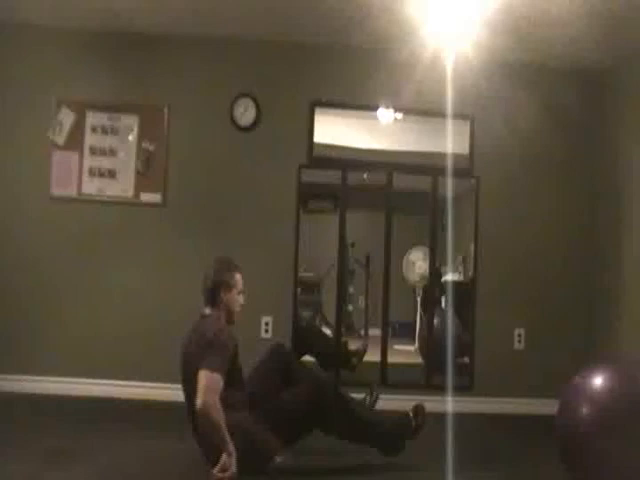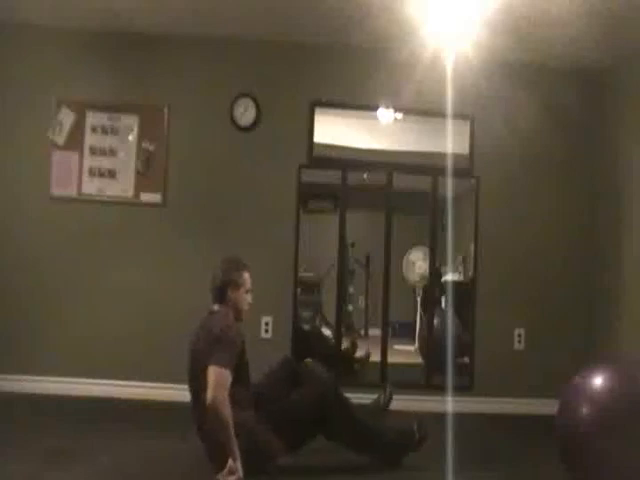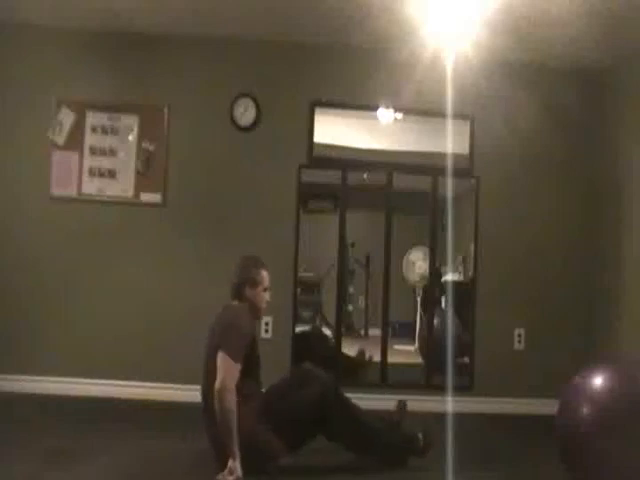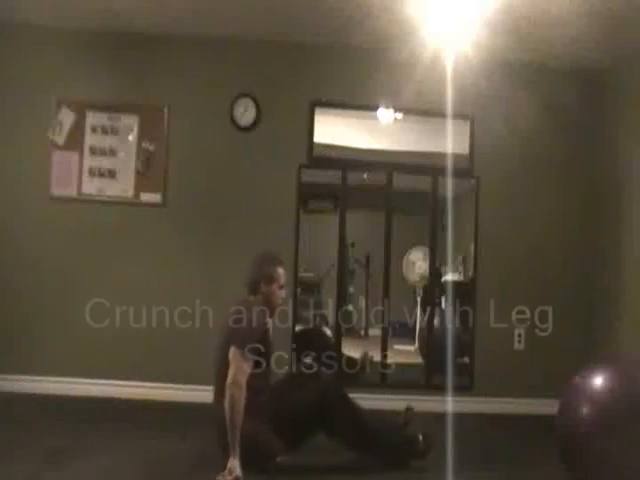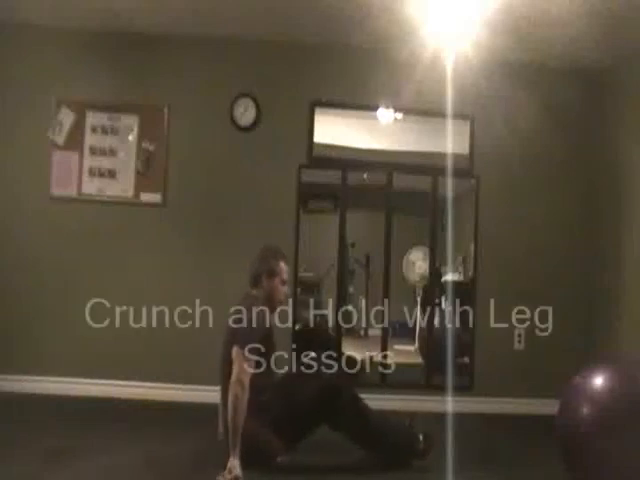
dt=0.2s
person 1, frame 1
left shoulder: (203, 328)
right shoulder: (219, 336)
right elbow: (205, 402)
right wrist: (229, 450)
right hip: (244, 444)
left knee: (279, 356)
right knee: (320, 391)
left ankle: (354, 413)
right ankle: (393, 432)
person 1, frame 2
left shoulder: (212, 324)
right shoulder: (227, 332)
right elbow: (216, 398)
right wrist: (235, 456)
left hip: (240, 423)
right hip: (246, 443)
left knee: (292, 368)
right knee: (324, 394)
left ankle: (359, 423)
right ankle: (393, 444)
person 1, frame 3
left shoulder: (232, 316)
right shoulder: (239, 324)
right elbow: (223, 388)
right wrist: (234, 456)
left hip: (247, 419)
right hip: (248, 440)
left knee: (307, 377)
right knee: (325, 396)
left ankle: (378, 433)
right ankle: (397, 446)
person 1, frame 4
left shoulder: (248, 313)
right shoulder: (252, 320)
right elbow: (235, 384)
right wrist: (234, 456)
left hip: (255, 416)
right hip: (253, 437)
left knee: (312, 376)
right knee: (327, 394)
left ankle: (384, 436)
right ankle: (398, 447)
person 1, frame 5
left shoulder: (251, 311)
right shoulder: (254, 318)
right elbow: (239, 383)
right wrist: (235, 455)
left hip: (263, 414)
right hip: (260, 434)
right knee: (333, 388)
right ankle: (397, 446)
